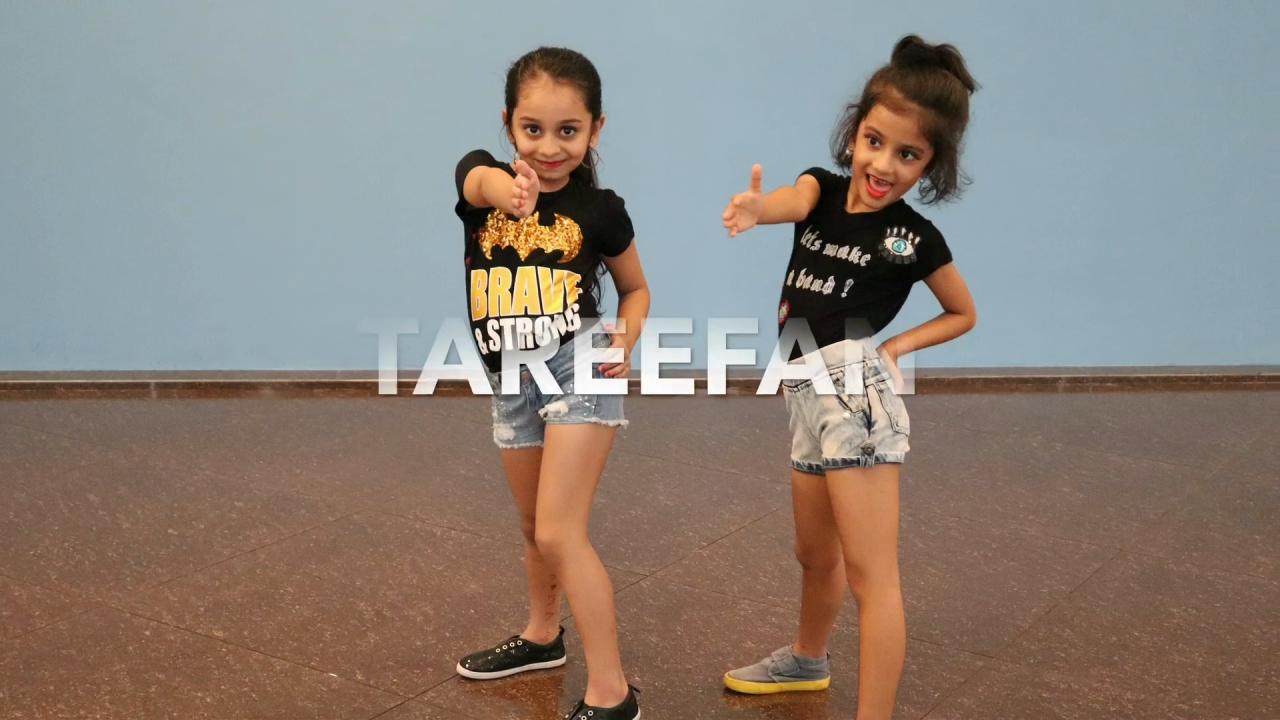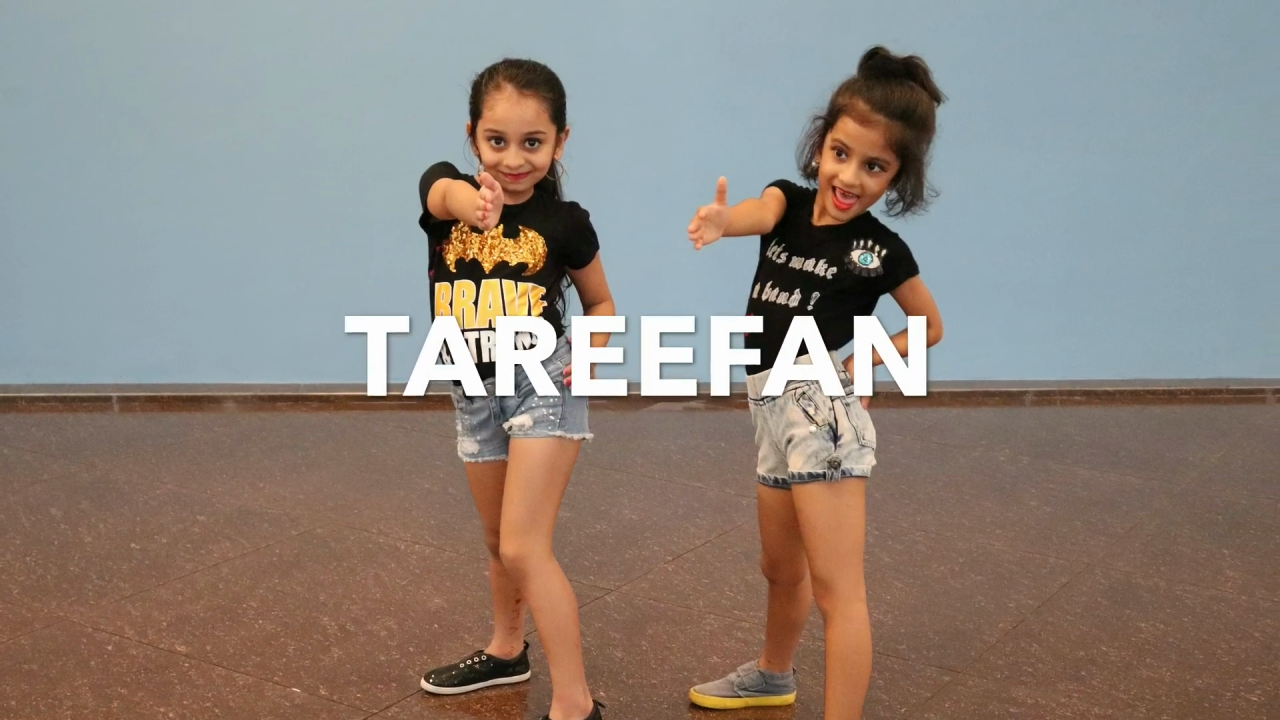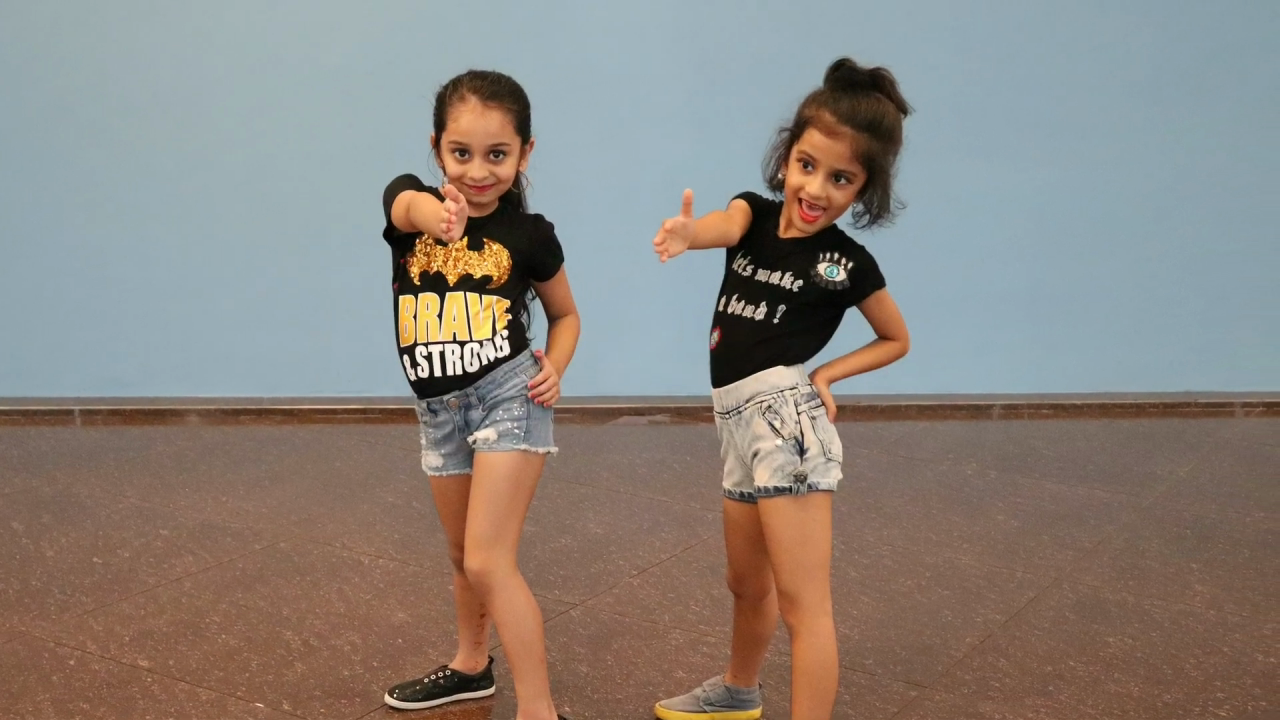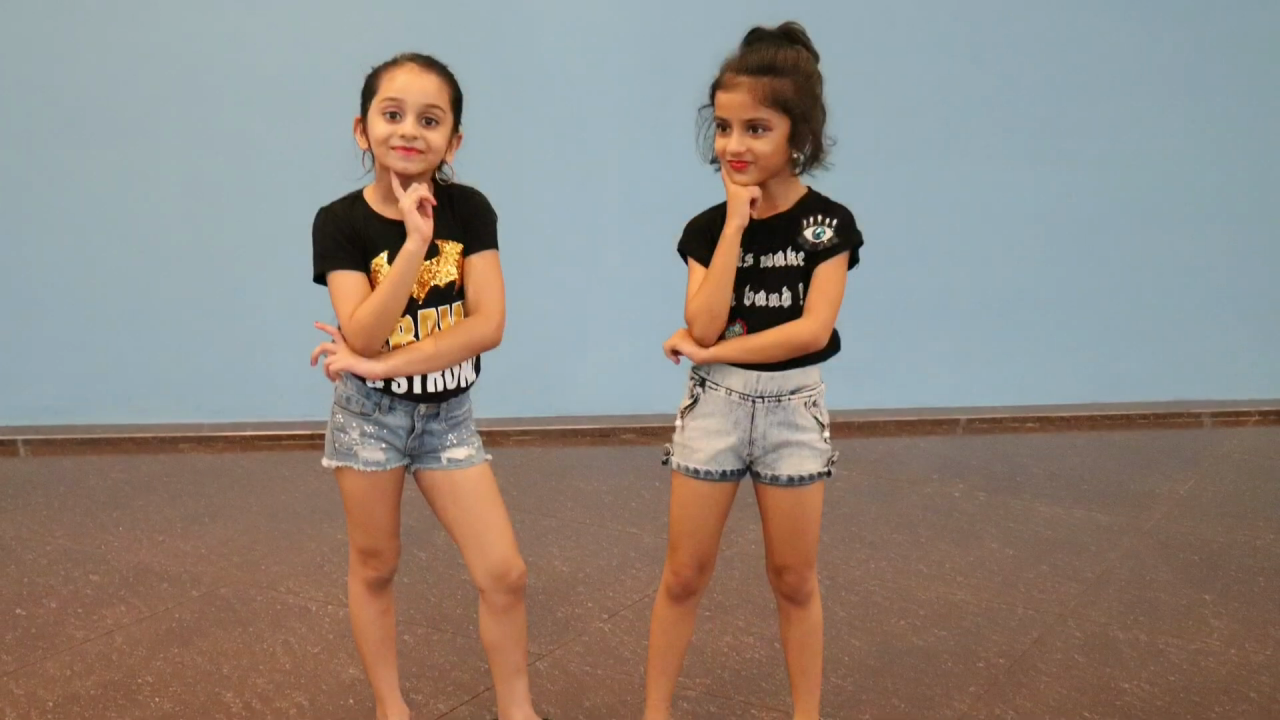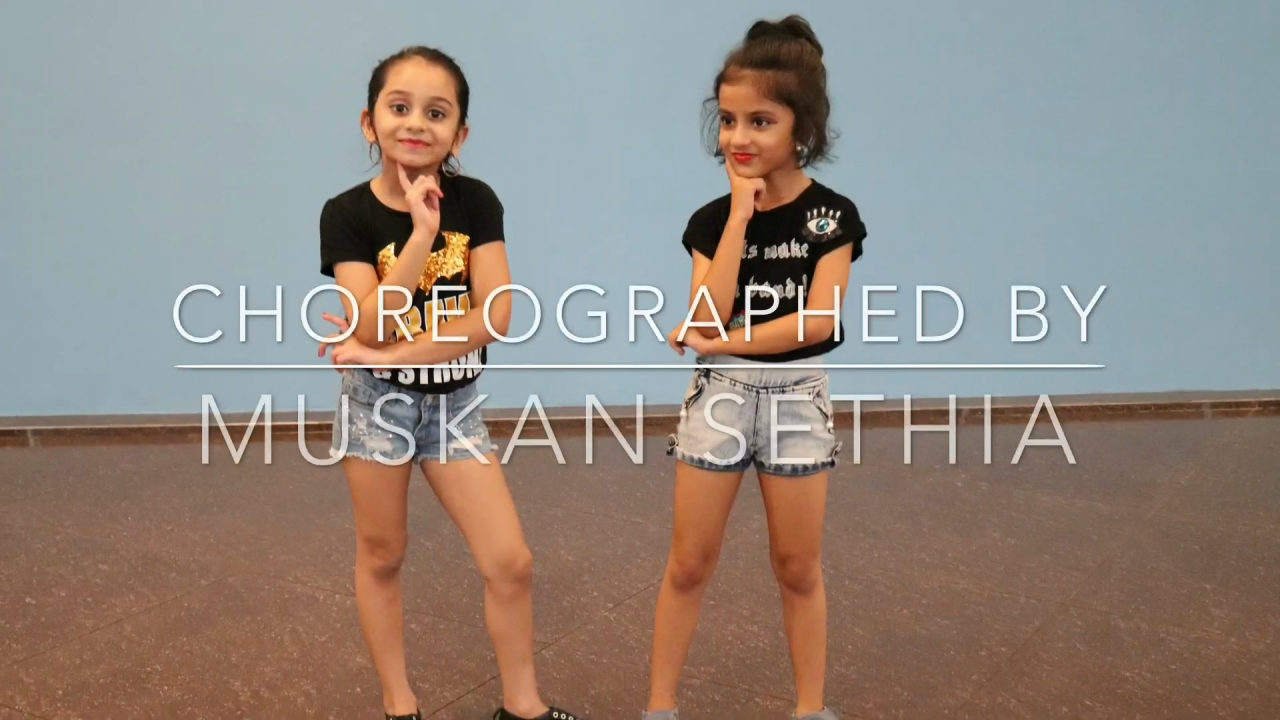
dt=1s
person 1, frame 1
left shoulder: (915, 238)
right shoulder: (822, 187)
left elbow: (963, 314)
right elbow: (793, 200)
left wrist: (891, 350)
right wrist: (755, 207)
left hip: (853, 390)
right hip: (806, 392)
left knee: (870, 576)
right knee: (816, 553)
right ankle: (806, 660)
person 1, frame 2
left shoulder: (882, 251)
right shoulder: (789, 199)
left elbow: (930, 327)
right elbow: (759, 213)
left wrist: (860, 362)
right wrist: (721, 219)
left hip: (819, 404)
right hip: (772, 406)
left knee: (836, 588)
right knee: (781, 566)
person 1, frame 3
left shoulder: (846, 263)
right shoulder: (753, 213)
left elbow: (897, 340)
right elbow: (724, 227)
left wrist: (826, 373)
right wrist: (685, 234)
left hip: (785, 417)
right hip: (739, 418)
left knee: (802, 603)
right knee: (747, 582)
person 1, frame 4
left shoulder: (828, 223)
right shoulder: (706, 227)
left elbow: (813, 330)
right elbow: (704, 323)
left wrist: (710, 352)
right wrist: (734, 225)
left hip: (792, 408)
right hip: (712, 406)
left knee: (794, 581)
right knee: (684, 576)
person 1, frame 5
left shoulder: (832, 215)
right shoulder: (711, 219)
left elbow: (818, 320)
right elbow: (710, 316)
left wrist: (720, 343)
right wrist: (739, 216)
left hip: (796, 397)
right hip: (719, 397)
left knee: (798, 569)
right knee: (688, 564)
person 2, frame 1
left shoulder: (599, 209)
right shoulder: (484, 175)
left elbow: (635, 288)
right elbow: (481, 181)
left wrist: (624, 342)
right wrist: (510, 190)
left hip: (578, 368)
right hip: (510, 381)
left knee: (559, 533)
right knee: (533, 527)
right ankle: (542, 635)
person 2, frame 2
left shoulder: (565, 222)
right shoulder: (447, 185)
left elbow: (600, 301)
right elbow: (446, 195)
left wrist: (590, 356)
right wrist: (474, 204)
left hip: (543, 382)
right hip: (474, 394)
left knee: (524, 547)
right knee: (497, 540)
right ankle: (506, 649)
person 2, frame 3
left shoulder: (529, 232)
right shoulder: (409, 200)
left elbow: (565, 314)
right elbow: (408, 207)
left wrist: (554, 367)
right wrist: (437, 218)
left hip: (507, 396)
right hip: (438, 408)
left knee: (489, 561)
right knee: (462, 555)
right ankle: (470, 664)
person 2, frame 4
left shoulder: (469, 209)
right shoulder: (340, 222)
left elbow: (488, 325)
right elbow: (362, 337)
left wrist: (385, 363)
right wrist: (416, 241)
left hip: (449, 413)
right hip: (370, 413)
left knee: (504, 573)
right knee: (374, 568)
person 2, frame 5
left shoulder: (476, 201)
right shoulder: (346, 213)
left elbow: (494, 316)
right elbow: (372, 327)
left wrist: (392, 354)
right wrist: (421, 232)
left hip: (455, 402)
right hip: (376, 402)
left knee: (510, 562)
right knee: (381, 558)
